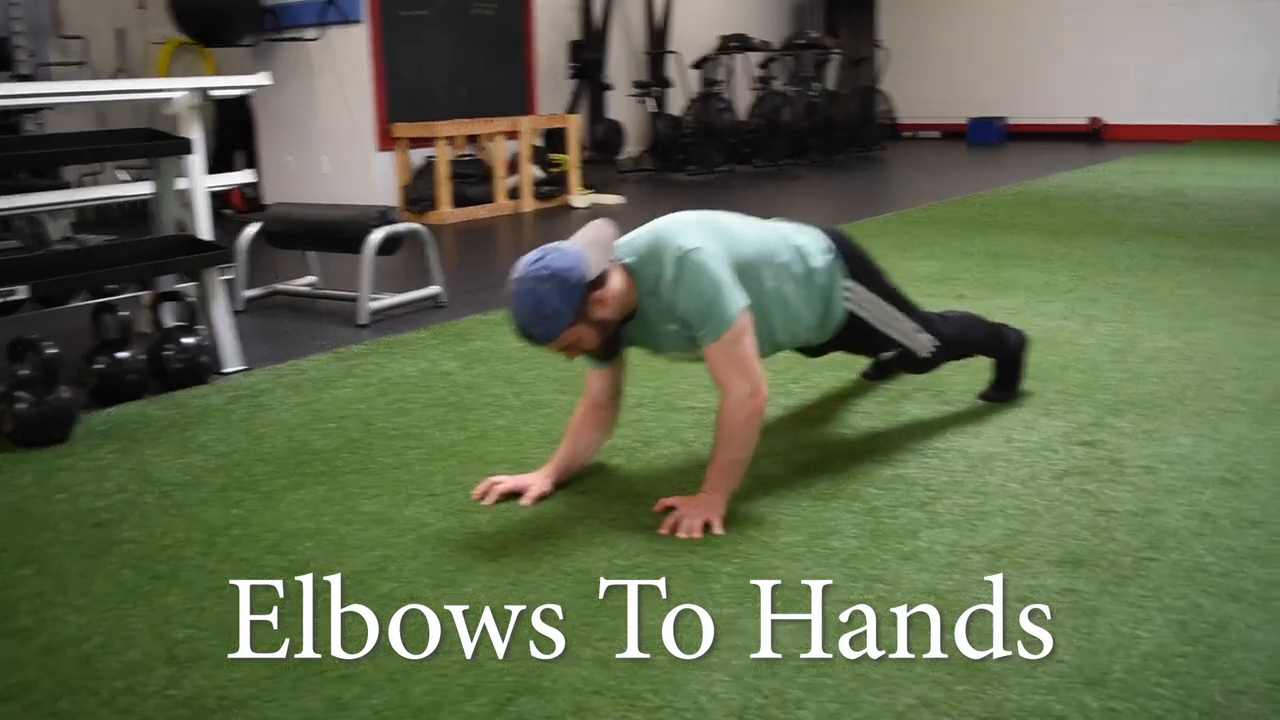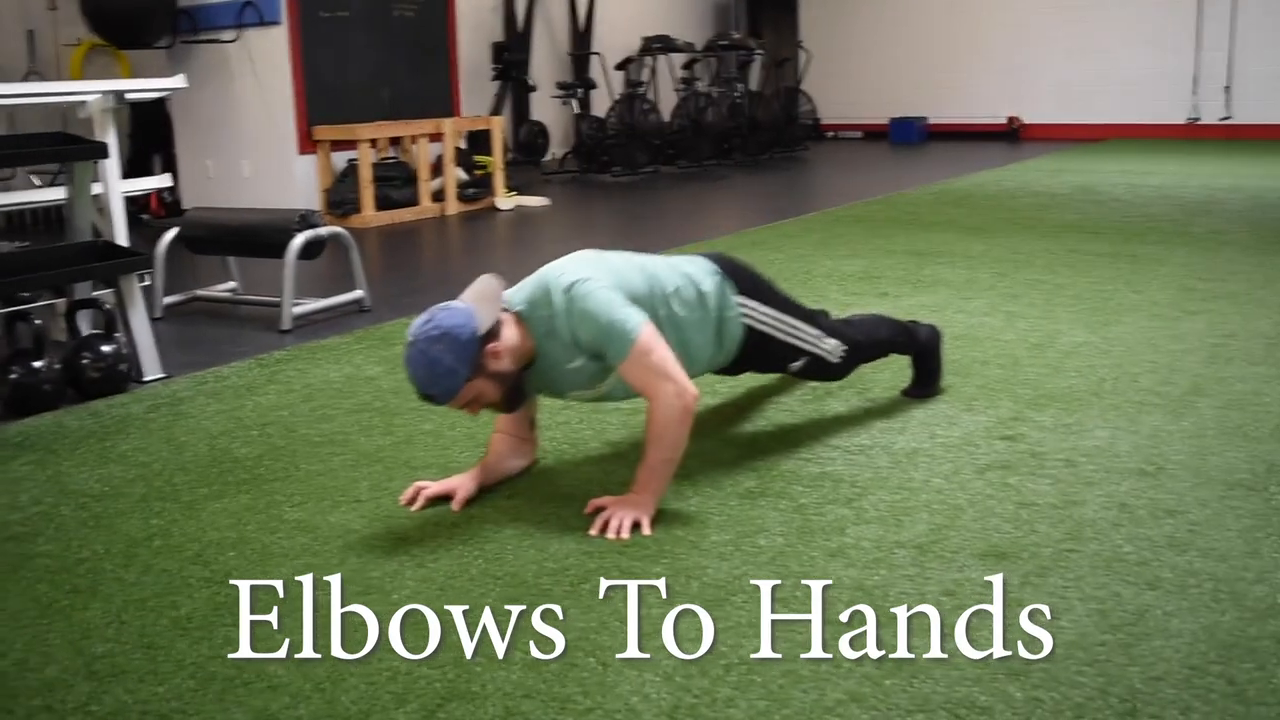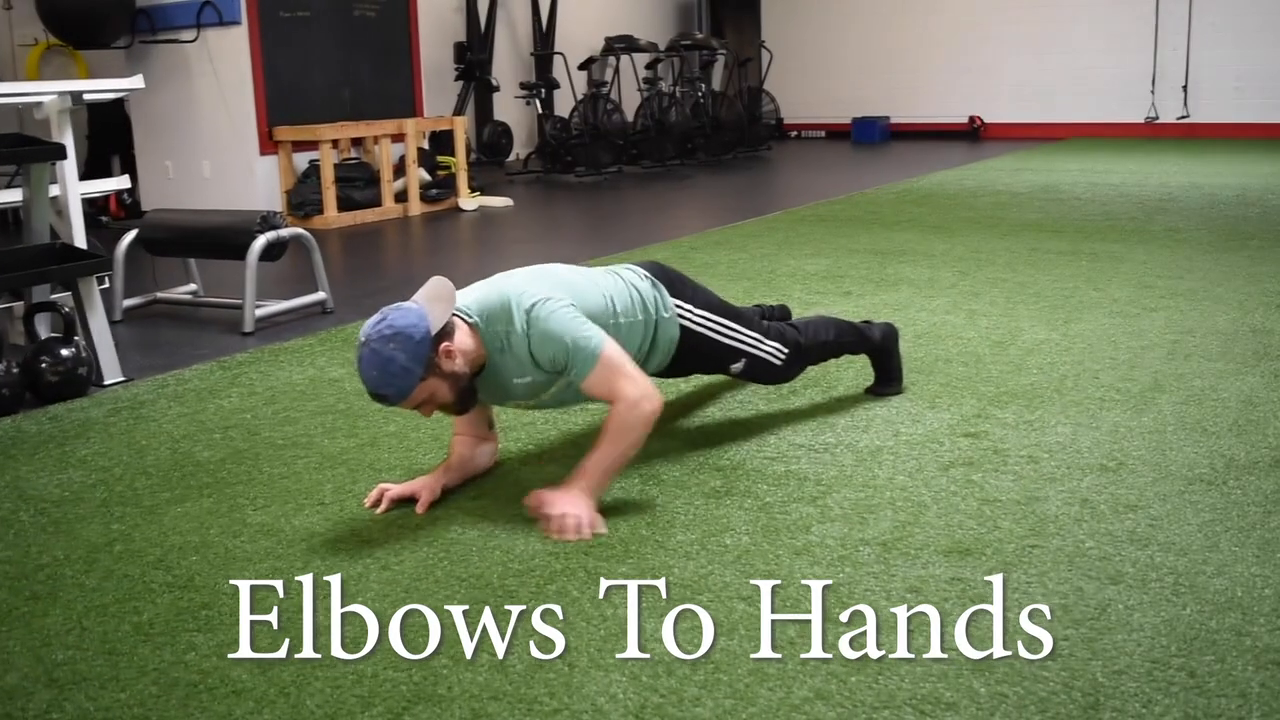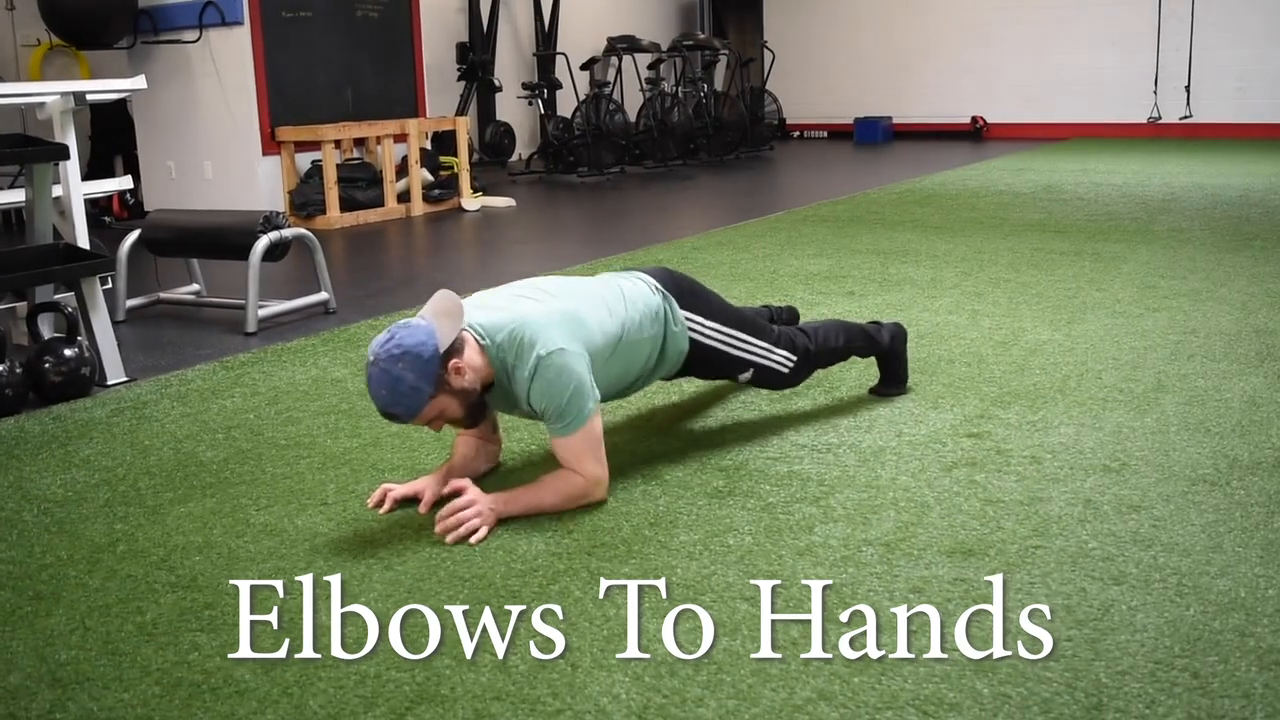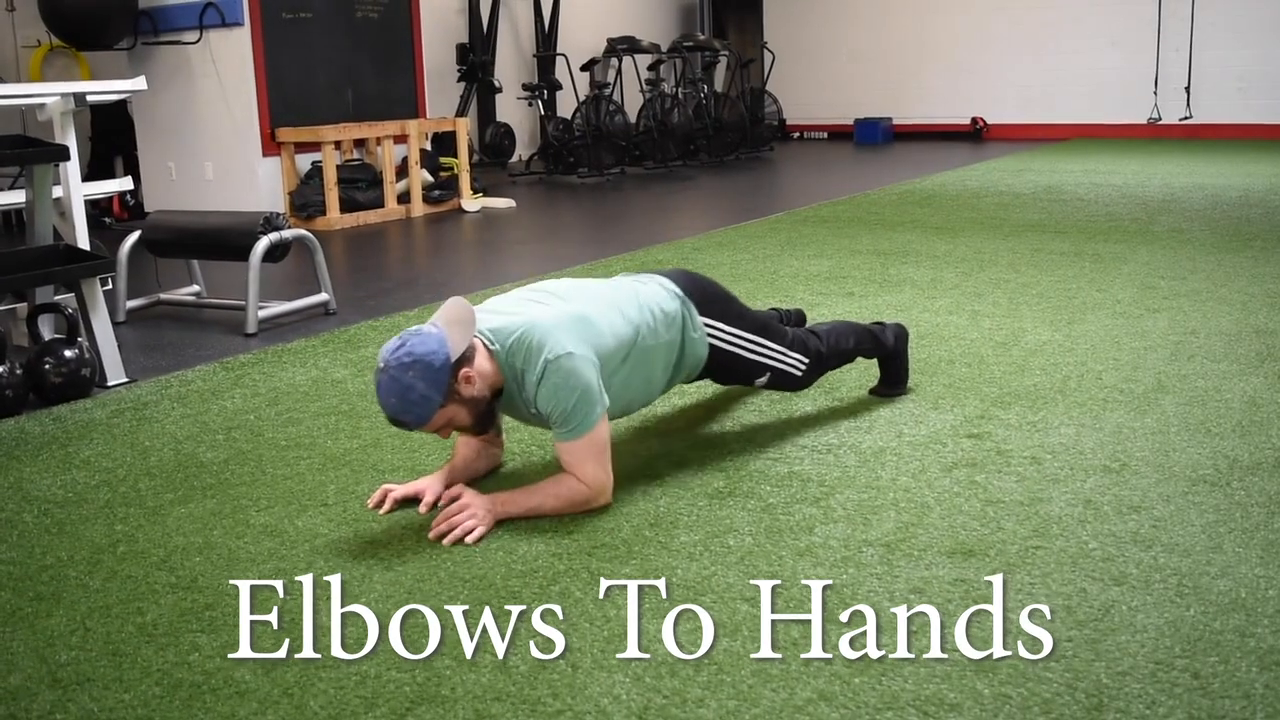
dt=0.3s
person 1, frame 1
left shoulder: (685, 267)
right shoulder: (599, 303)
left elbow: (747, 394)
right elbow: (599, 410)
left wrist: (713, 498)
right wrist: (548, 472)
left hip: (827, 277)
right hip: (790, 304)
left knee: (924, 346)
left ankle: (1003, 344)
right ankle: (883, 359)
person 1, frame 2
left shoulder: (578, 301)
right shoulder: (503, 343)
left elbow: (676, 397)
right elbow: (518, 443)
left wrist: (641, 499)
right wrist: (471, 477)
left hip: (724, 303)
right hip: (693, 330)
left knee: (835, 353)
left ankle: (918, 341)
right ankle: (811, 315)
person 1, frame 3
left shoulder: (535, 323)
right shoulder: (444, 340)
left elbow: (643, 400)
right elbow: (478, 442)
left wrist: (580, 490)
right wrist: (437, 478)
left hip: (658, 309)
right hip: (616, 328)
left knee: (782, 355)
left ankle: (873, 338)
right ankle: (768, 314)
person 1, frame 4
left shoulder: (545, 358)
right shoulder: (451, 341)
left elbow: (591, 479)
right elbow: (482, 443)
left wrist: (495, 504)
right wrist: (441, 476)
left hip: (672, 318)
right hip: (628, 305)
left knee: (791, 358)
left ankle: (882, 339)
right ankle: (776, 316)
person 1, frame 5
left shoulder: (553, 364)
right shoulder: (464, 347)
left elbow: (593, 486)
right elbow: (486, 446)
left wrist: (493, 507)
right wrist: (440, 477)
left hip: (689, 316)
right hip: (646, 299)
left knee: (803, 361)
left ankle: (885, 341)
right ankle: (782, 318)
